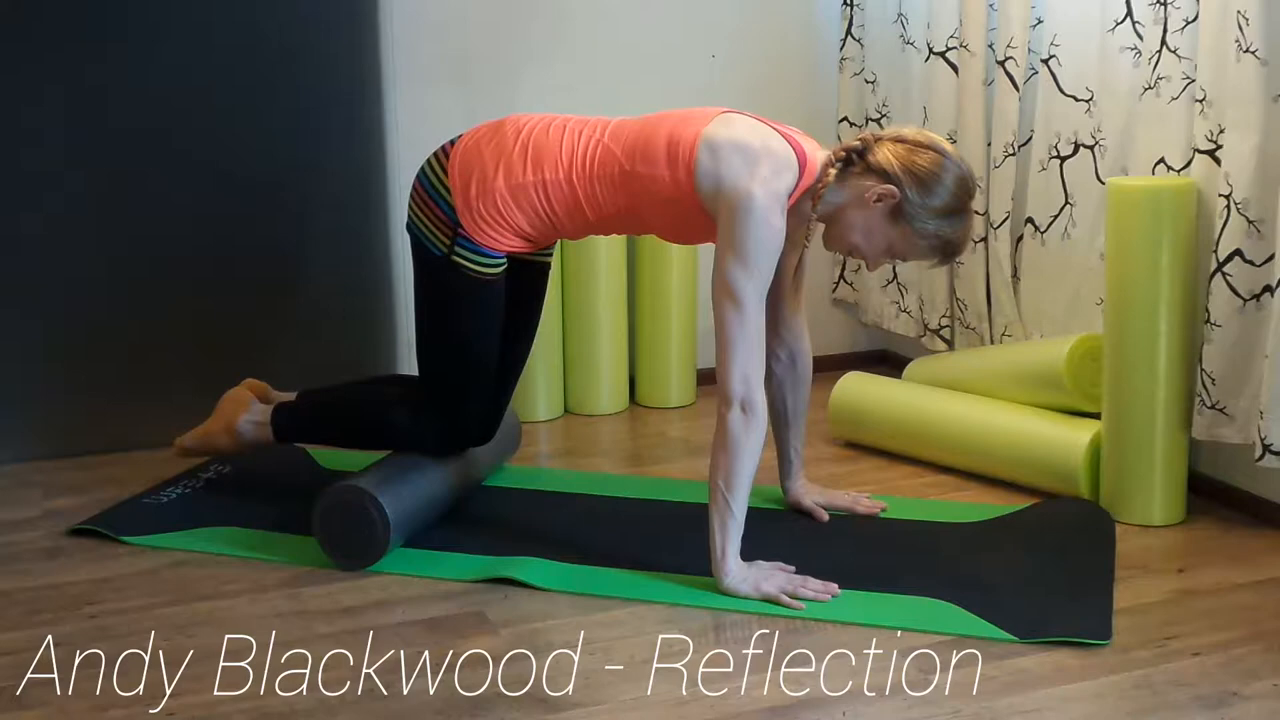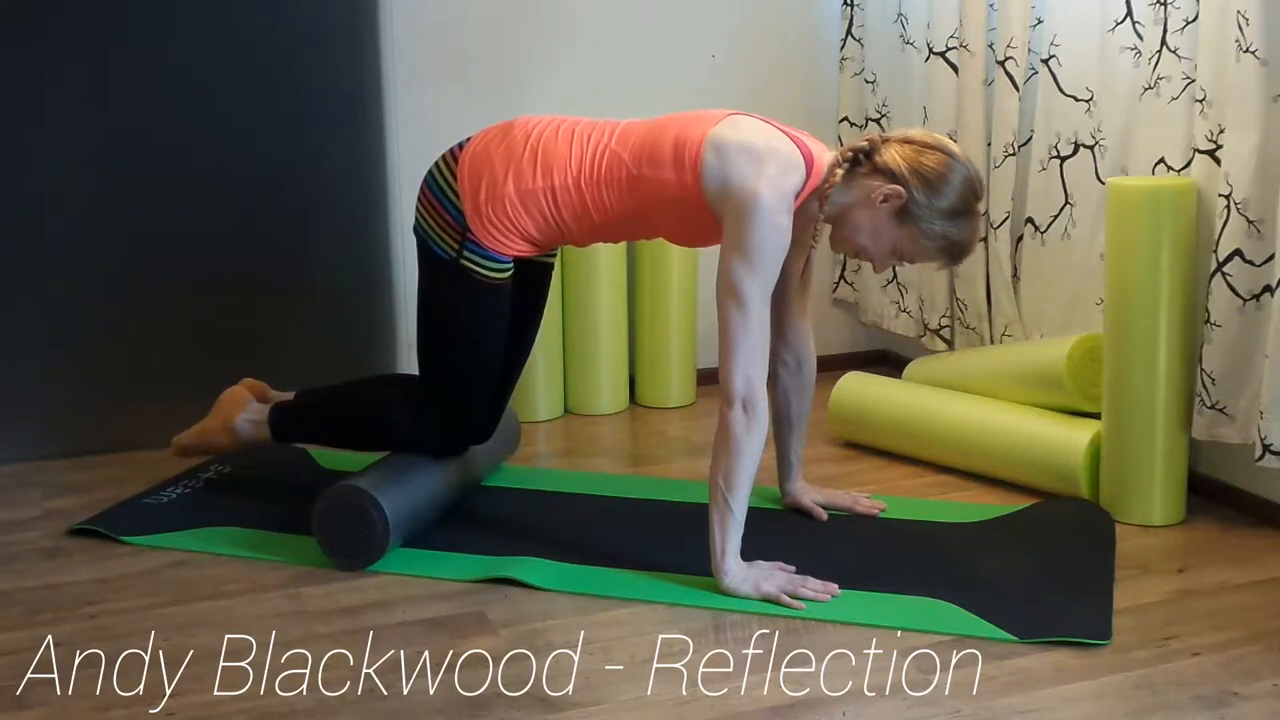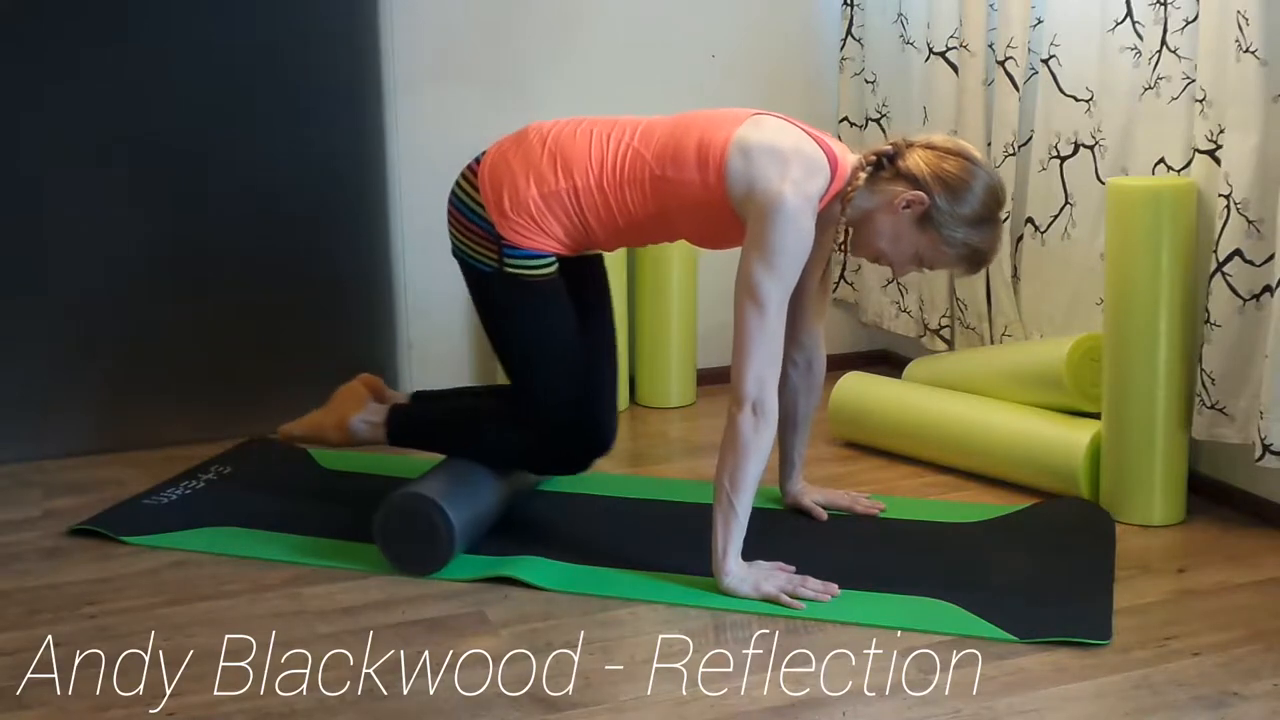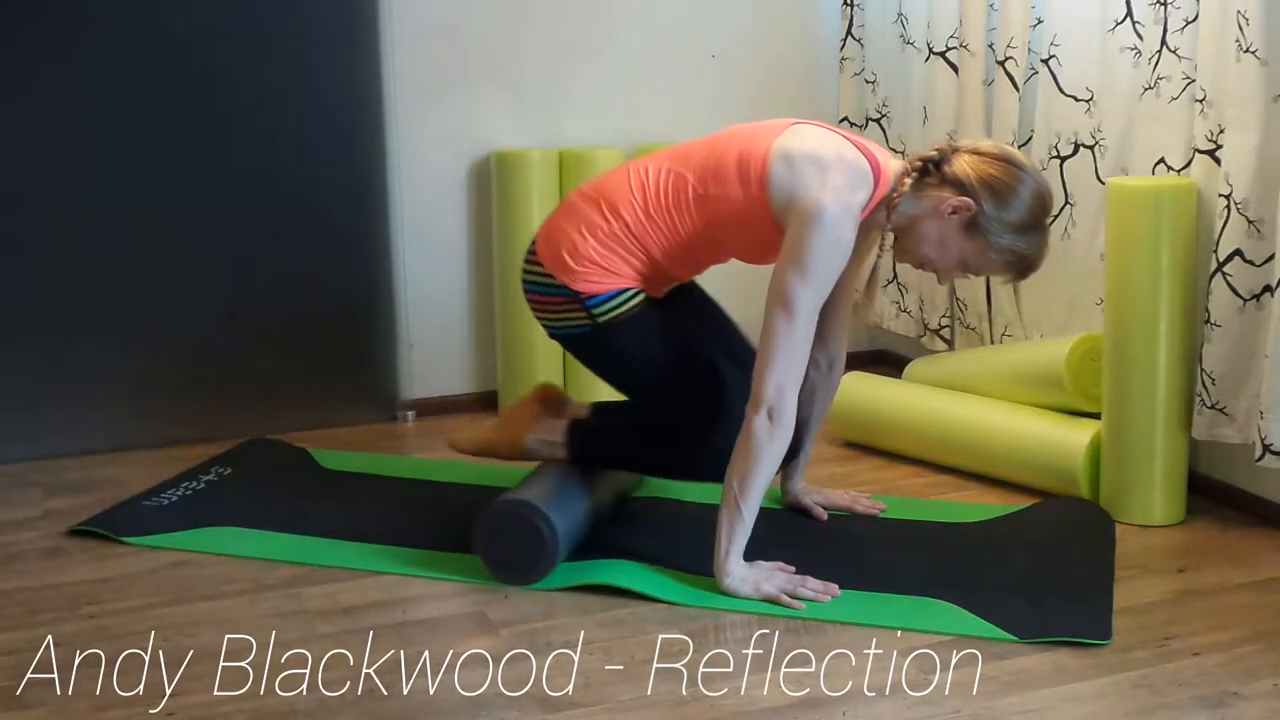
dt=0.7s
person 1, frame 1
left shoulder: (804, 181)
right shoulder: (762, 190)
left elbow: (787, 342)
right elbow: (740, 392)
left wrist: (794, 479)
right wrist: (728, 564)
left hip: (516, 203)
right hip: (472, 198)
left knee: (474, 419)
right knee: (449, 420)
left ankle: (276, 403)
right ankle: (256, 420)
person 1, frame 2
left shoulder: (810, 184)
right shoulder: (770, 192)
left elbow: (791, 347)
right elbow: (744, 393)
left wrist: (793, 479)
right wrist: (729, 564)
left hip: (518, 194)
right hip: (481, 202)
left knee: (471, 416)
right knee: (448, 421)
left ankle: (273, 400)
right ankle: (253, 418)
person 1, frame 3
left shoulder: (832, 187)
right shoulder: (792, 196)
left elbow: (804, 349)
right elbow: (753, 396)
left wrist: (793, 481)
right wrist: (728, 564)
left hip: (555, 210)
right hip: (507, 210)
left knee: (586, 428)
right knee: (566, 441)
left ankle: (391, 405)
right ankle: (369, 420)
person 1, frame 4
left shoulder: (877, 190)
right shoulder: (835, 204)
left elbow: (825, 354)
right elbow: (774, 400)
left wrist: (795, 480)
right wrist: (730, 564)
left hip: (634, 259)
right hip: (585, 269)
left knee: (740, 414)
right knee: (741, 424)
left ankle: (566, 419)
right ankle: (551, 434)
